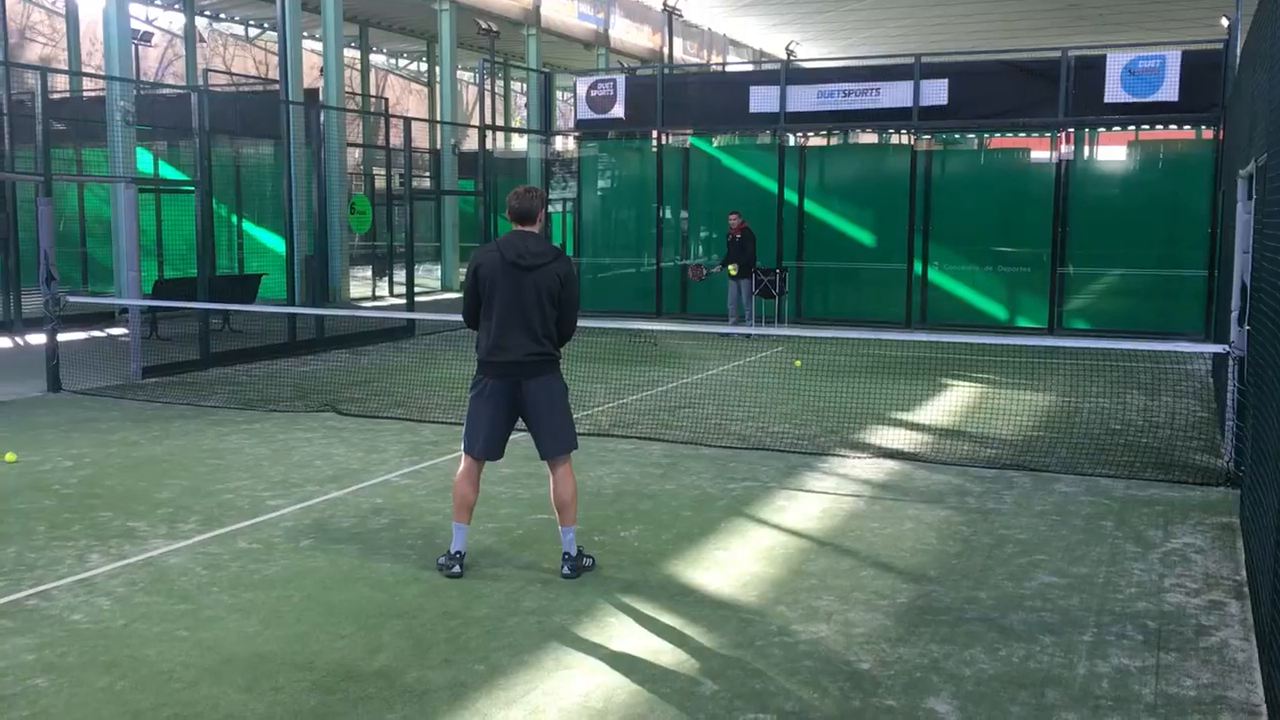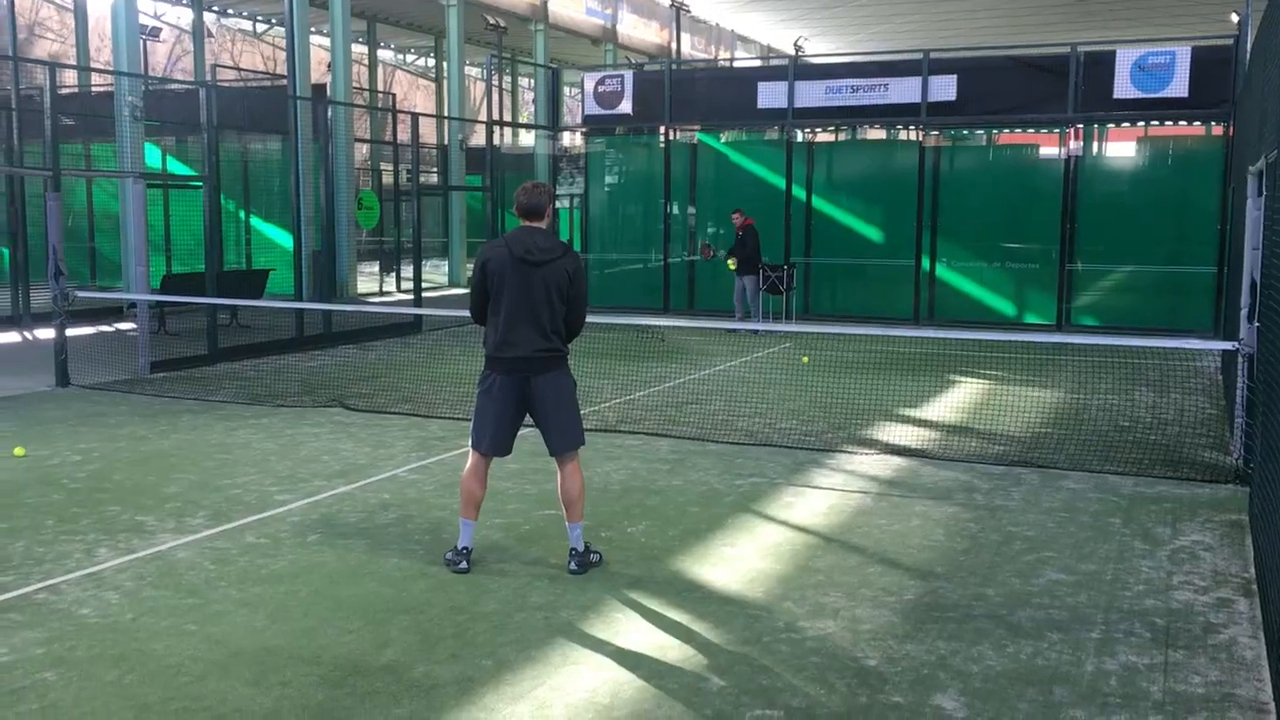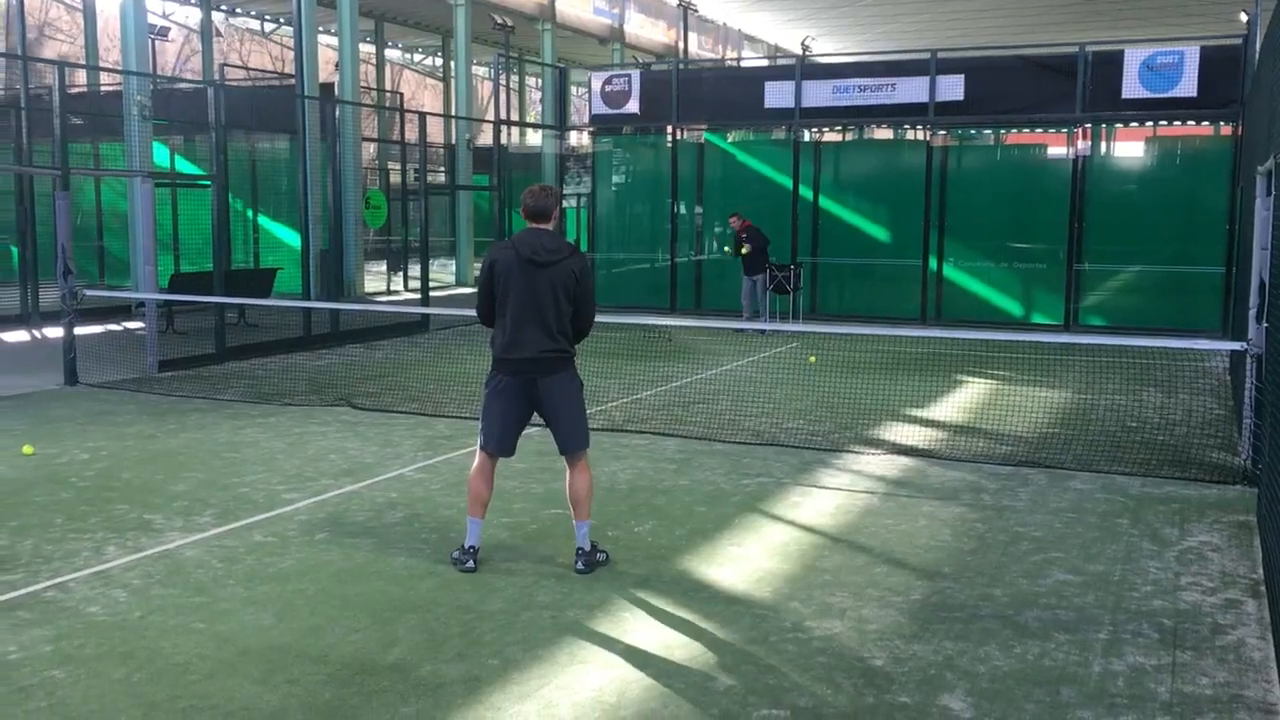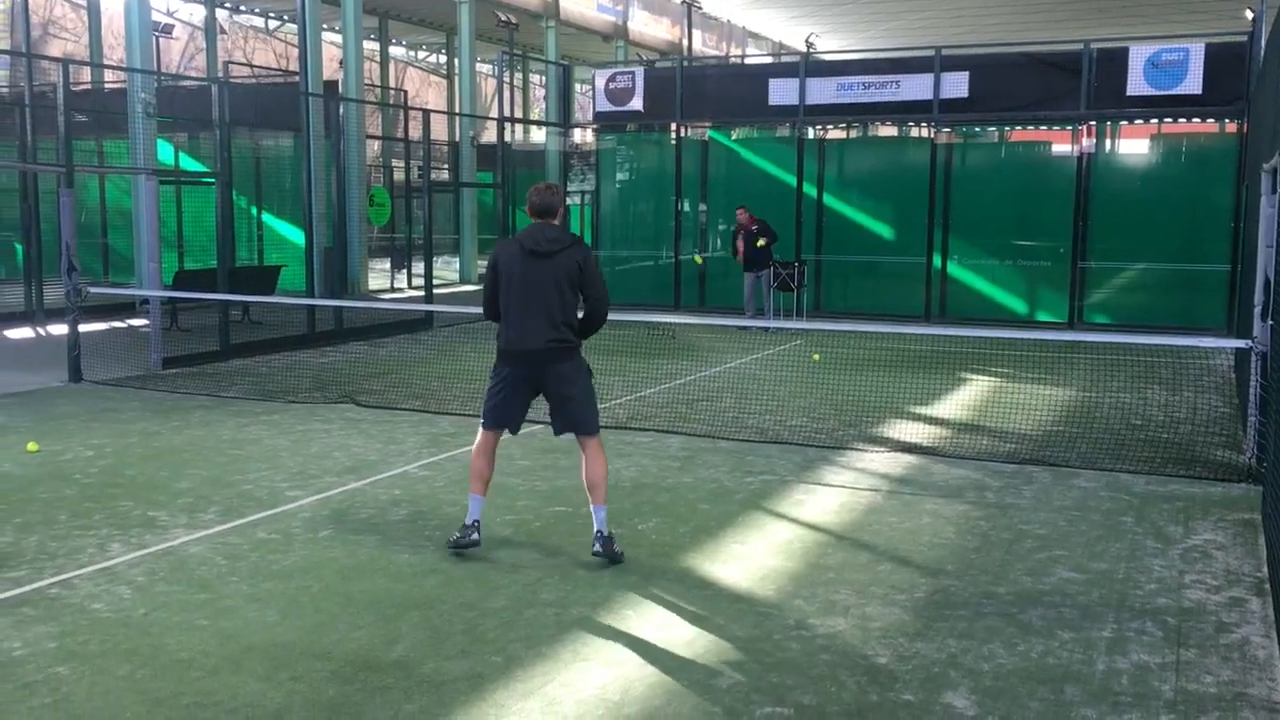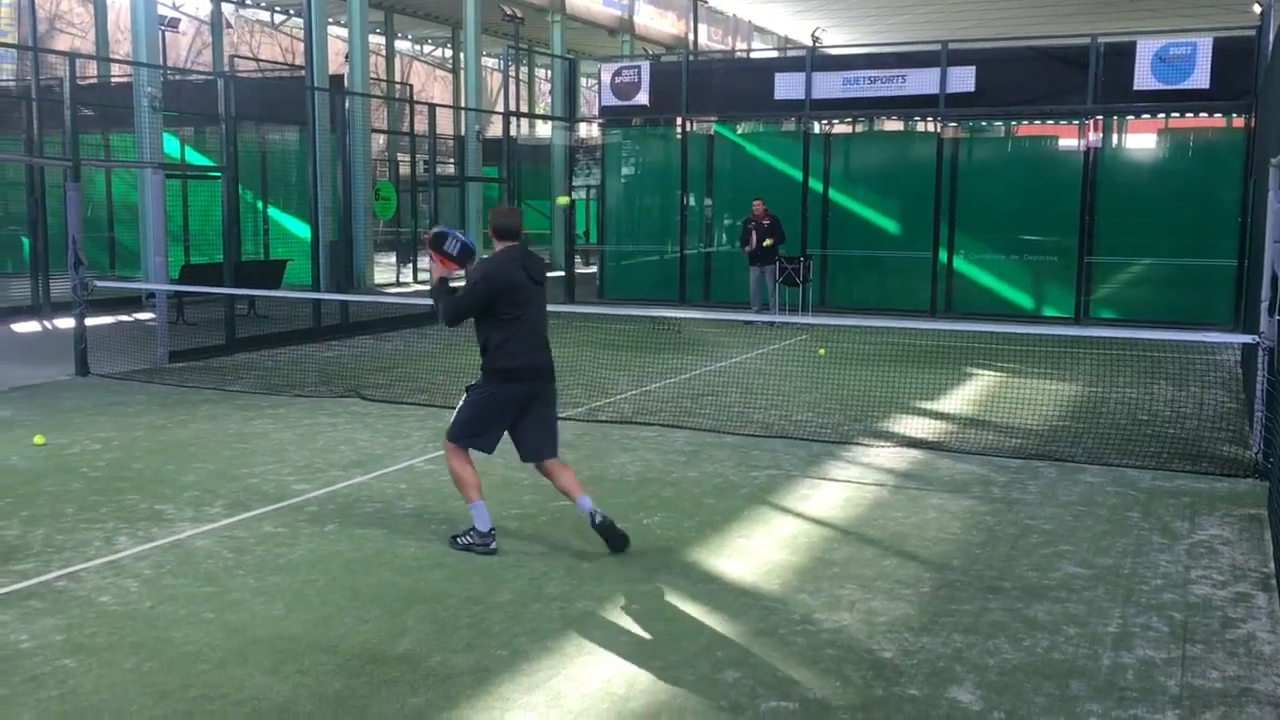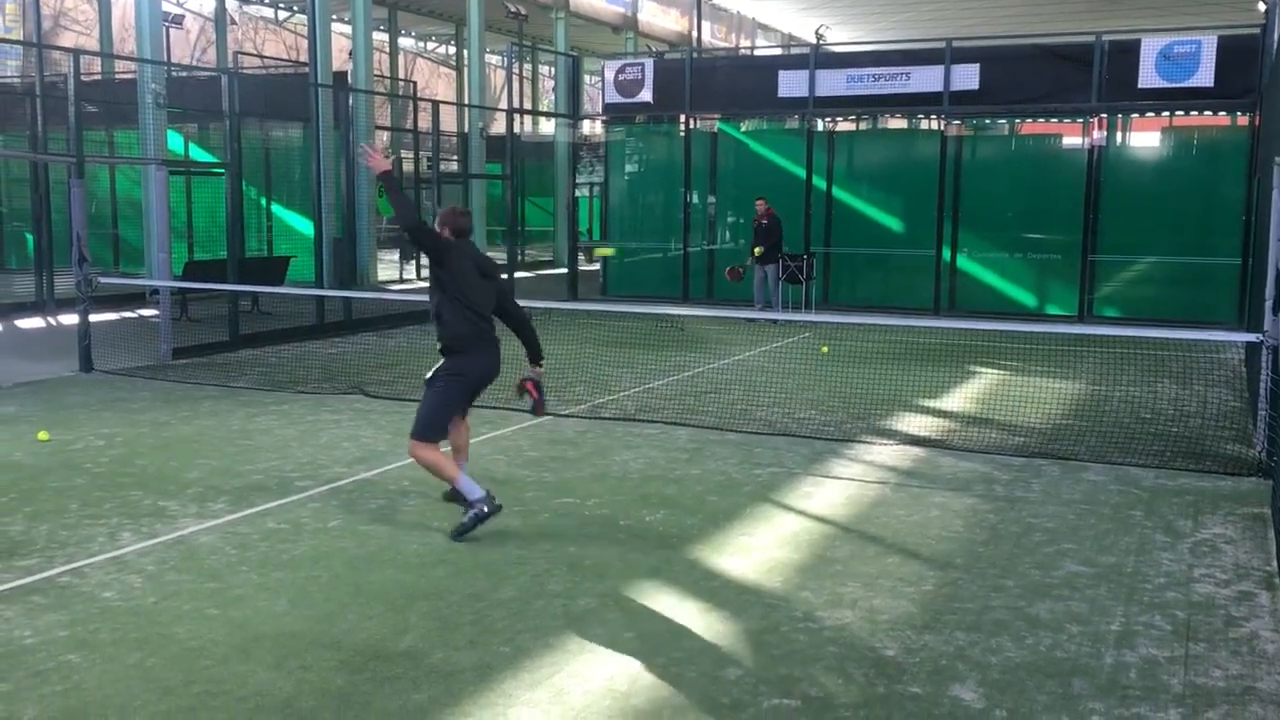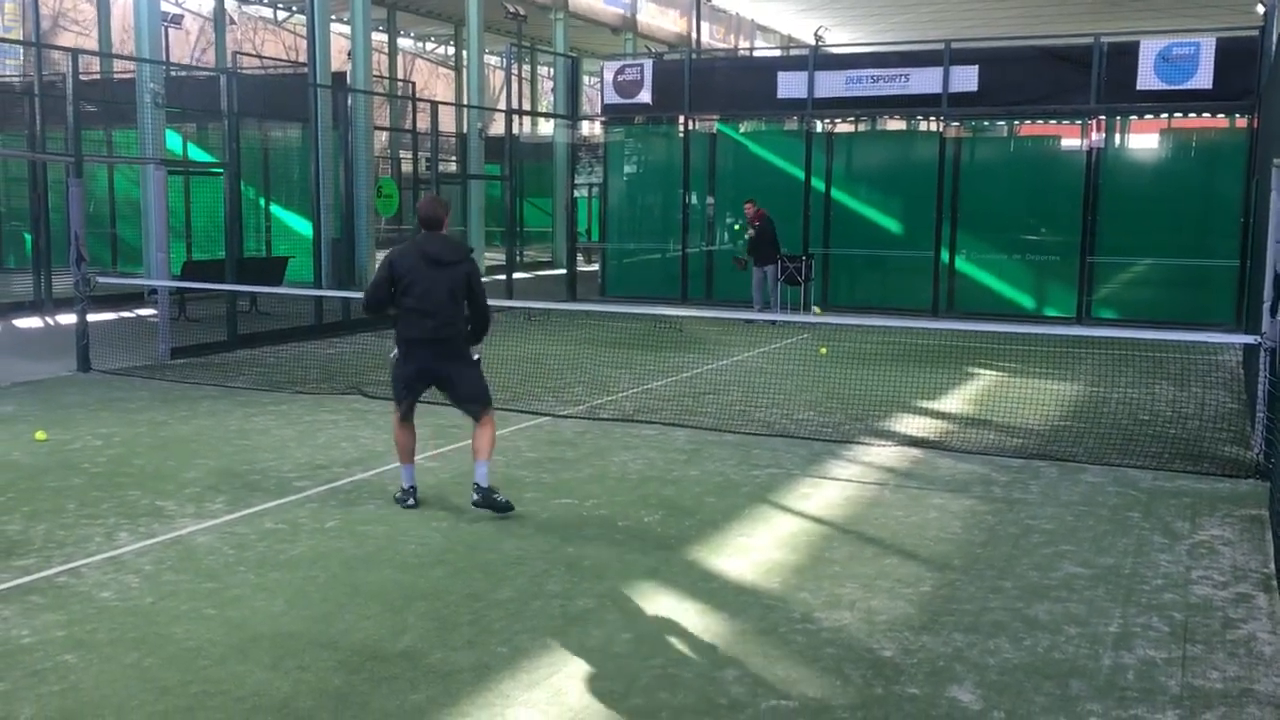
dt=0.4s
person 1, frame 1
left shoulder: (483, 258)
right shoulder: (560, 263)
left elbow: (470, 317)
right elbow: (567, 327)
left hip: (493, 373)
right hip: (542, 374)
left knee: (471, 462)
right knee: (560, 463)
left ankle: (456, 553)
right ankle: (571, 554)
person 1, frame 2
left shoulder: (491, 254)
right shoulder: (568, 259)
left elbow: (477, 313)
right elbow: (575, 323)
left hip: (501, 368)
right hip: (550, 369)
left knee: (479, 458)
right knee: (568, 459)
left ankle: (463, 548)
right ankle: (578, 550)
person 1, frame 3
left shoulder: (498, 255)
right shoulder: (575, 260)
left elbow: (485, 315)
right elbow: (584, 323)
left hip: (508, 369)
right hip: (557, 370)
left knee: (485, 458)
right knee: (577, 459)
left ankle: (470, 548)
right ankle: (584, 549)
person 1, frame 4
left shoulder: (504, 251)
right shoulder: (577, 251)
left elbow: (490, 310)
right elbow: (598, 311)
left hip: (514, 359)
right hip: (563, 360)
left knee: (487, 436)
right knee: (591, 443)
left ankle: (472, 525)
right ankle: (602, 535)
person 1, frame 5
left shoulder: (494, 270)
right shoulder: (532, 267)
left elbow: (452, 315)
left wrist: (439, 282)
right wrist: (457, 282)
left hip: (503, 380)
right hip: (540, 377)
left knee: (455, 448)
right knee: (548, 463)
left ankle: (483, 531)
right ankle: (597, 516)
person 1, frame 6
left shoulder: (445, 252)
right shoulder: (487, 268)
left elbow: (411, 222)
right elbow: (516, 316)
left wrist: (387, 174)
right wrist: (535, 358)
left hip: (461, 361)
right hip: (489, 359)
left knee: (421, 446)
right knee: (454, 414)
left ankle: (478, 499)
right ankle: (463, 489)
person 1, frame 7
left shoulder: (398, 256)
right shoulder: (464, 259)
left elbow: (371, 305)
right elbow: (481, 316)
left wrist: (402, 314)
right wrist: (466, 342)
left hip: (410, 353)
right hip: (454, 353)
left knee: (402, 414)
right knee: (485, 418)
left ankle: (407, 489)
right ankle: (482, 486)
